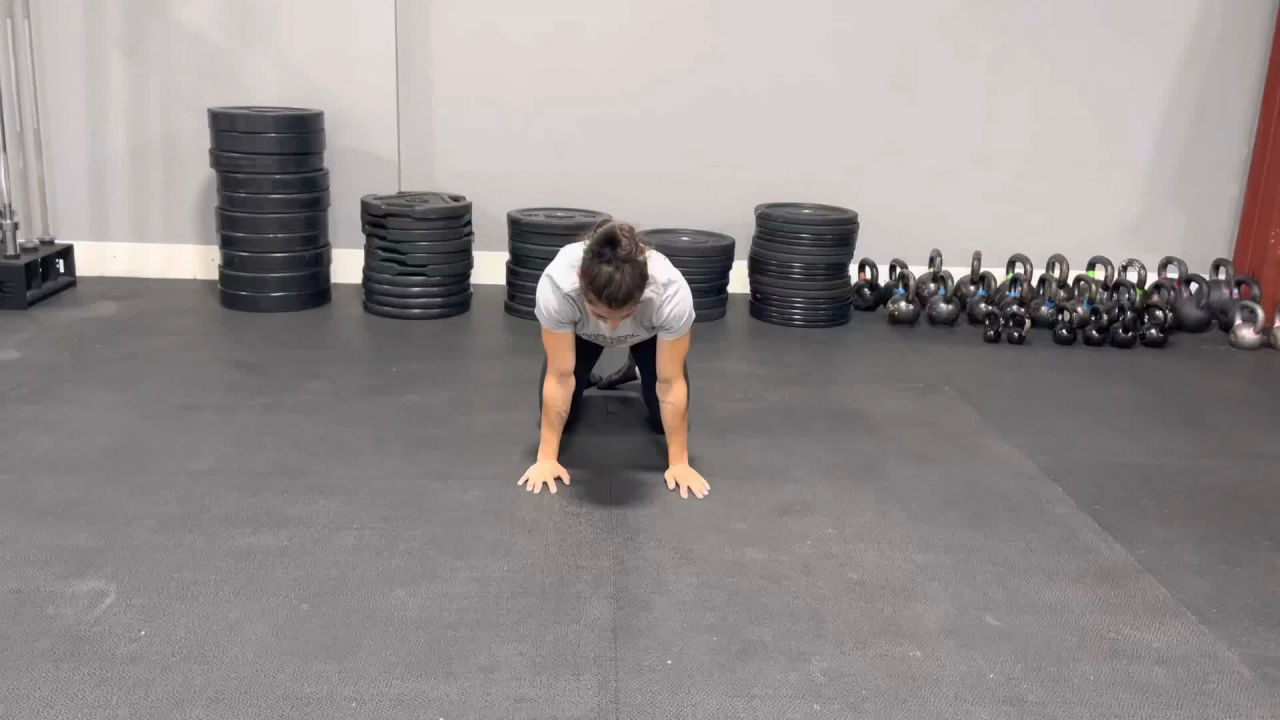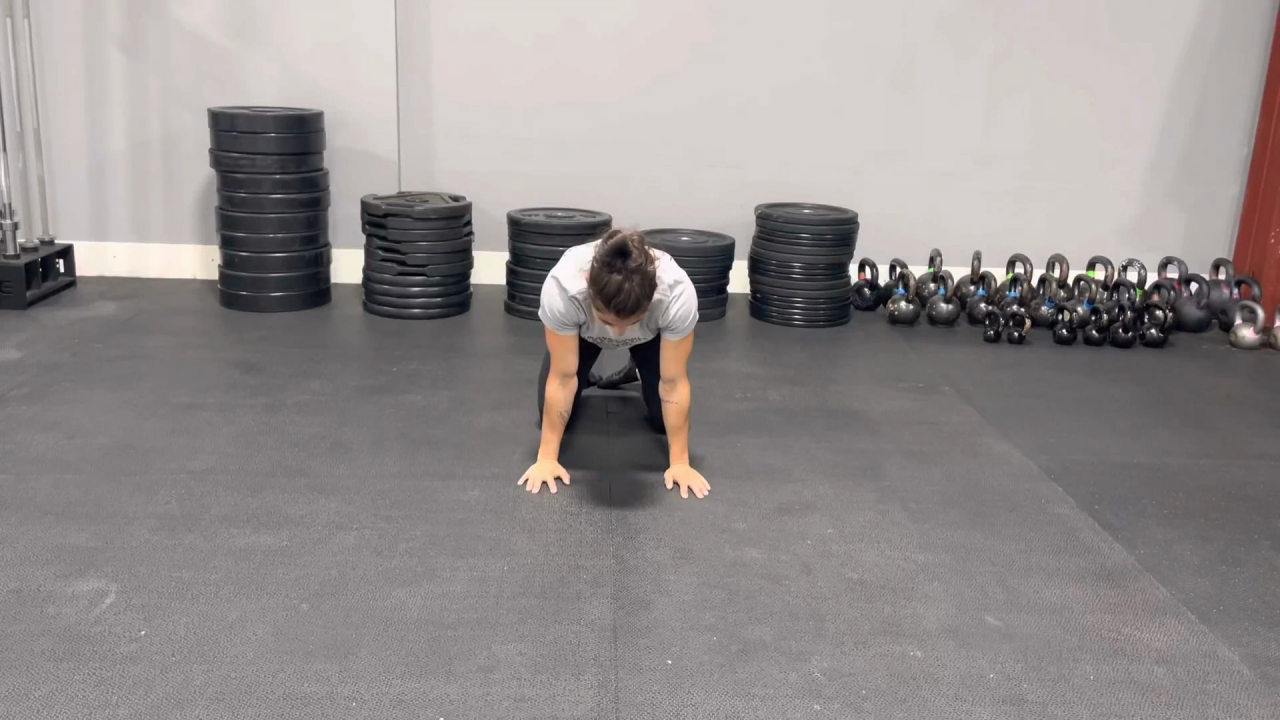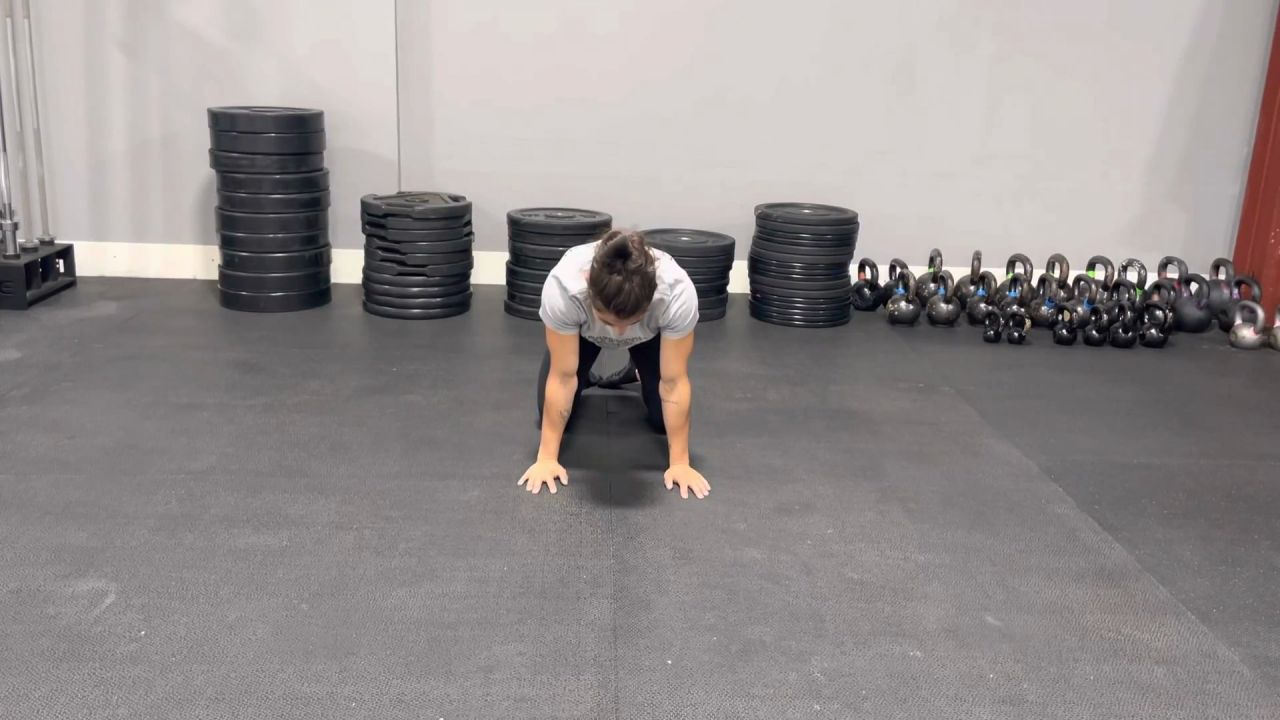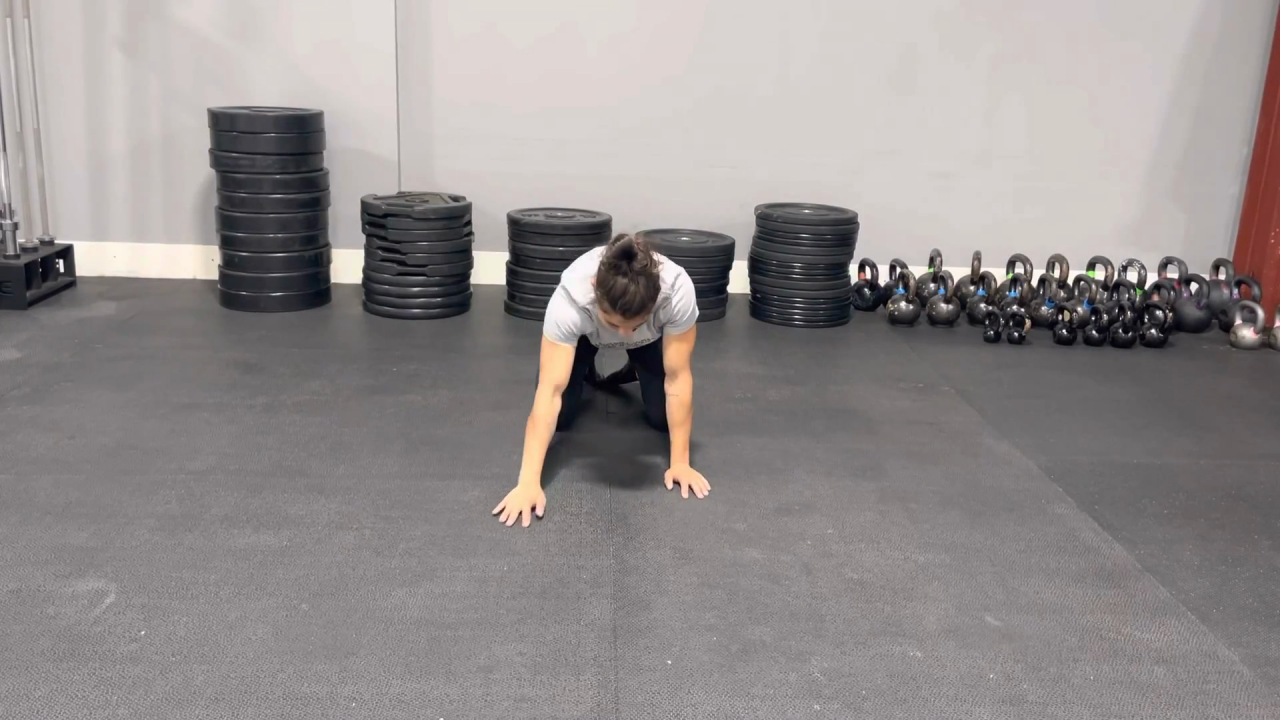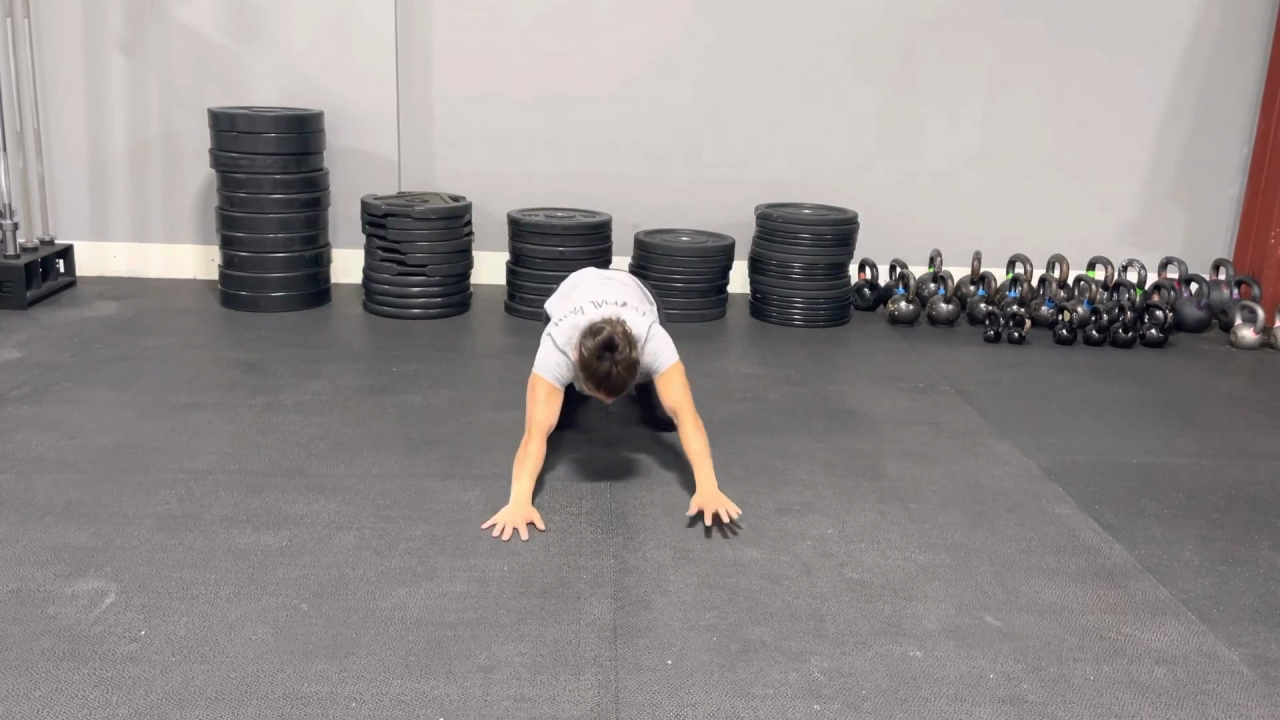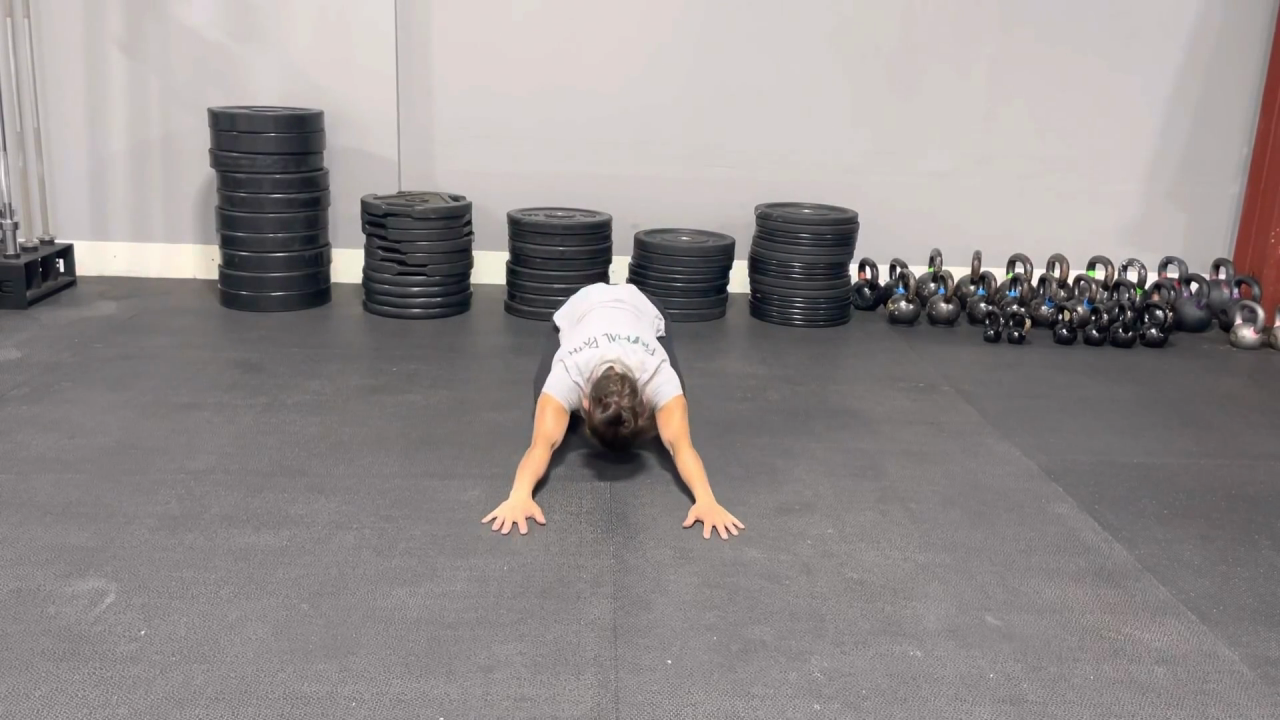
dt=0.7s
person 1, frame 1
left shoulder: (671, 292)
right shoulder: (556, 284)
left elbow: (670, 382)
right elbow: (559, 376)
left wrist: (679, 462)
right wrist: (547, 458)
left hip: (648, 334)
right hip: (581, 333)
left knee: (662, 419)
right knee: (562, 416)
left ankle: (640, 373)
right ankle: (587, 379)
person 1, frame 2
left shoulder: (677, 292)
right shoulder: (562, 286)
left elbow: (673, 381)
right elbow: (563, 376)
left wrist: (680, 462)
right wrist: (547, 458)
right hip: (581, 331)
left knee: (663, 419)
right knee: (554, 414)
left ankle: (639, 372)
right ankle: (586, 379)
person 1, frame 3
left shoulder: (678, 292)
right shoulder: (562, 286)
left elbow: (674, 381)
right elbow: (562, 376)
left wrist: (680, 462)
right wrist: (547, 458)
right hip: (582, 330)
left knee: (662, 418)
right knee: (551, 410)
left ankle: (639, 372)
right ankle: (586, 377)
person 1, frame 4
left shoulder: (677, 290)
right shoulder: (570, 297)
left elbow: (677, 378)
right elbow: (550, 391)
left wrist: (680, 463)
right wrist: (528, 482)
right hip: (584, 330)
left knee: (662, 417)
right knee: (558, 418)
left ankle: (637, 369)
right ankle: (585, 373)
person 1, frame 5
left shoulder: (651, 339)
right shoulder: (558, 346)
left elbow: (685, 416)
right elbow: (536, 433)
left wrist: (708, 489)
right wrist: (519, 502)
left knee: (662, 417)
right knee: (556, 413)
left ankle: (642, 379)
right ankle: (569, 382)
person 1, frame 6
left shoulder: (658, 375)
right shoulder: (569, 374)
left elbow: (680, 444)
right elbow: (542, 444)
left wrist: (706, 501)
right wrist: (519, 497)
left hip: (643, 309)
right hip: (578, 309)
left knee: (673, 409)
right knee: (550, 410)
